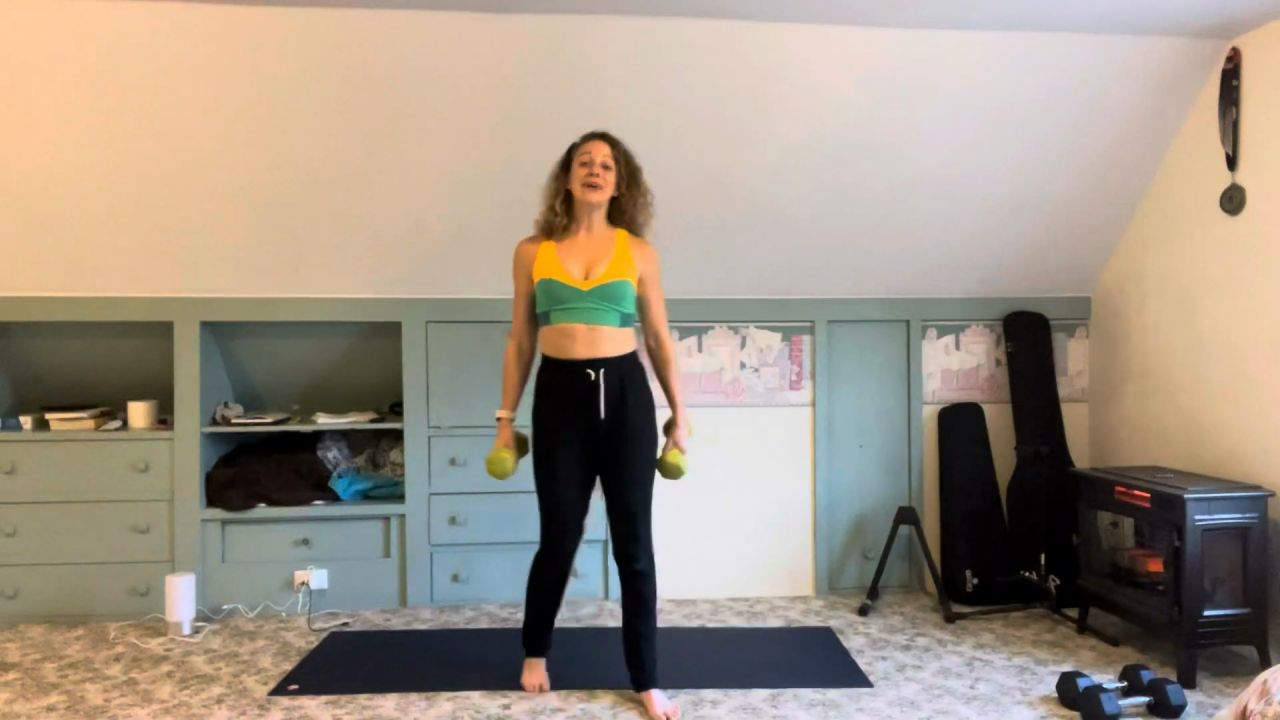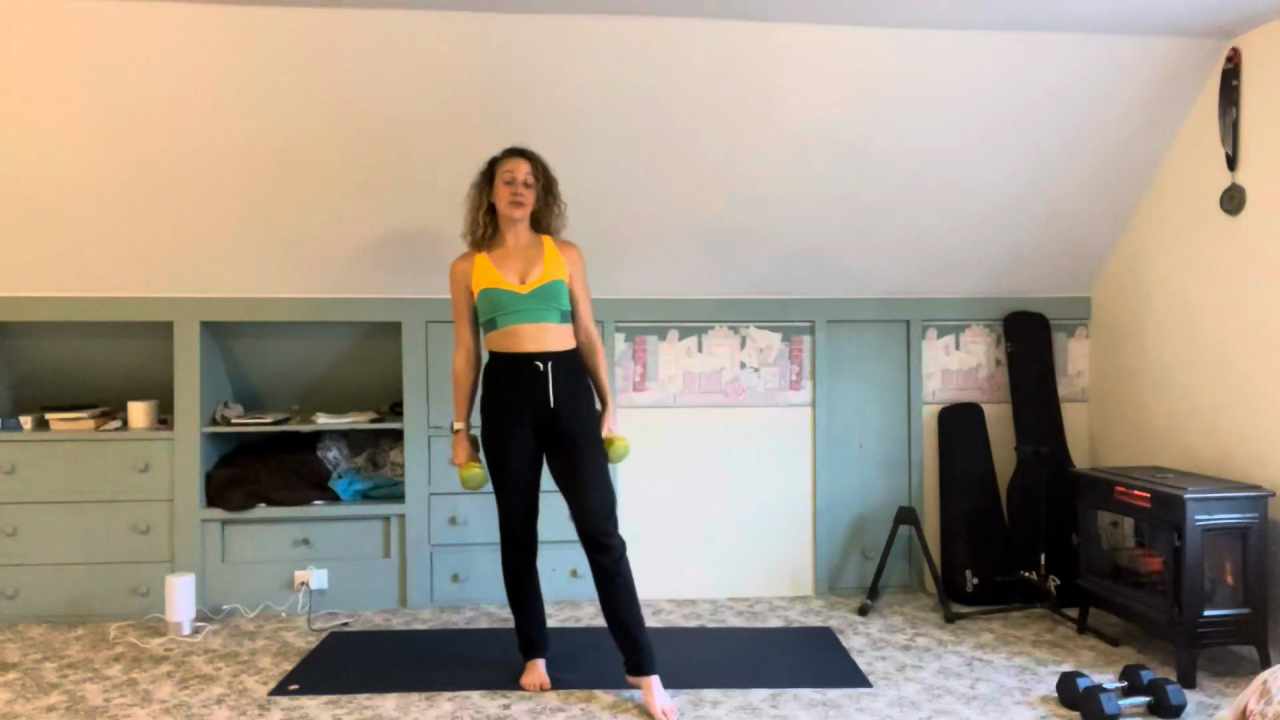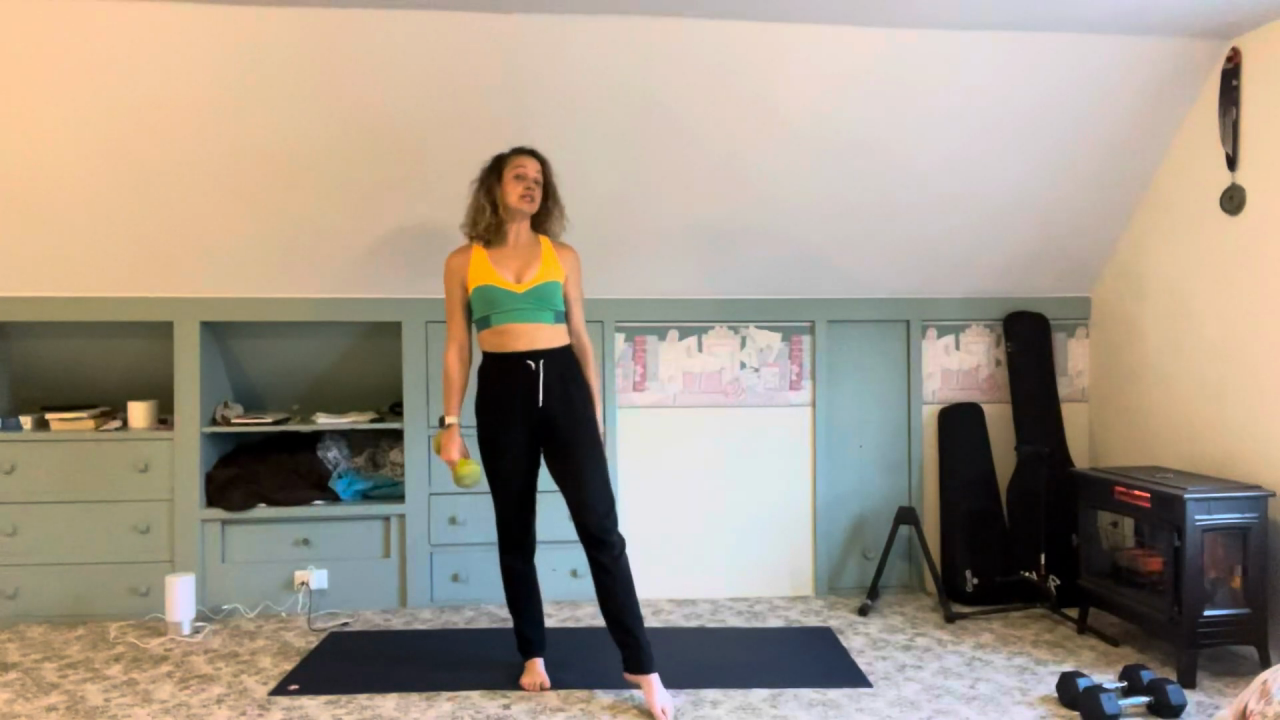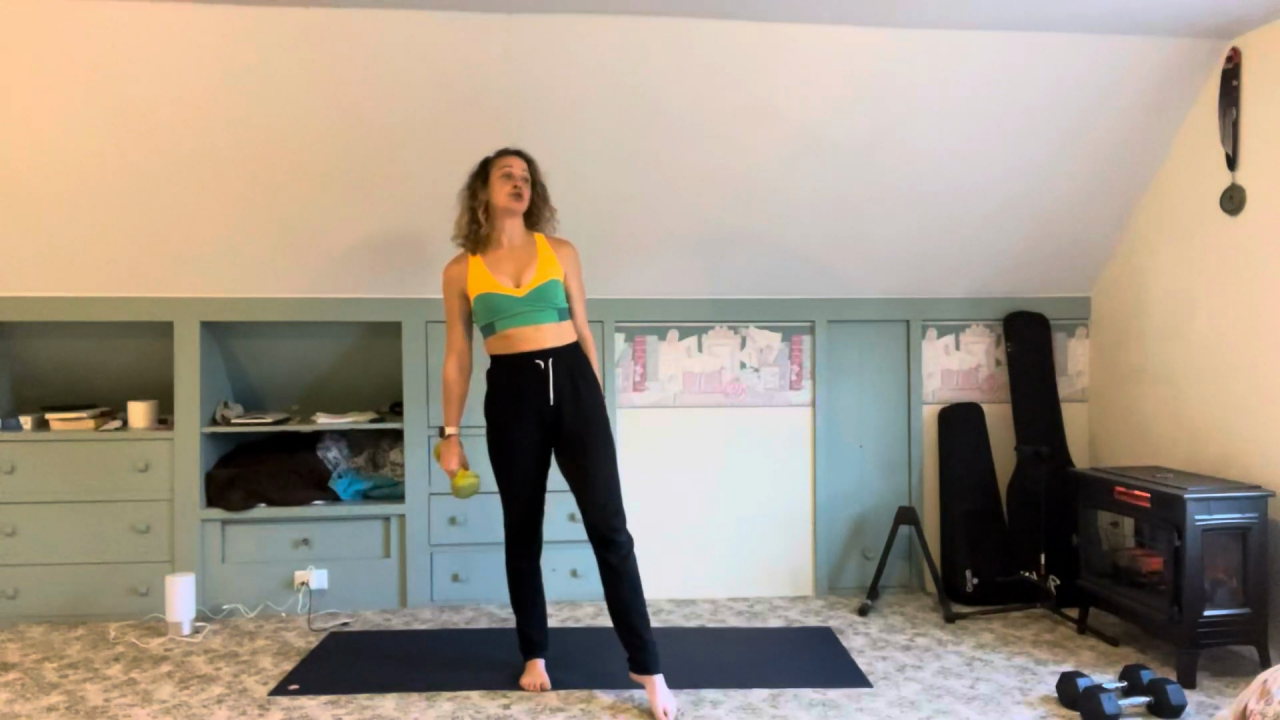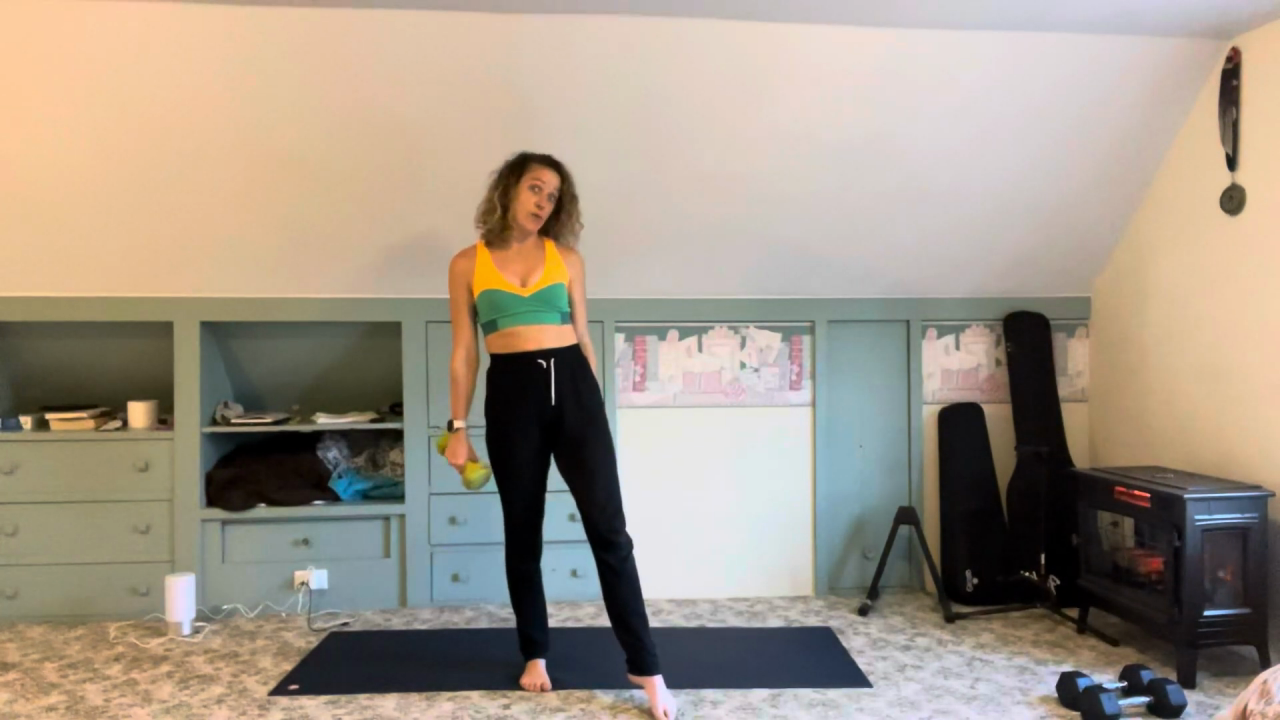
dt=1s
person 1, frame 1
left shoulder: (638, 252)
right shoulder: (532, 251)
left elbow: (659, 339)
right elbow: (521, 342)
left wrist: (678, 414)
right wrist: (506, 417)
left hip: (625, 395)
right hip: (559, 397)
left knee: (634, 544)
right knee: (559, 540)
right ankle: (535, 650)
person 1, frame 2
left shoulder: (566, 254)
right shoulder: (467, 267)
left elbow: (588, 335)
right elbow: (465, 353)
left wrist: (607, 405)
right wrist: (460, 428)
left hip: (567, 388)
right hip: (506, 393)
left knee: (600, 526)
right knee: (518, 530)
left ankle: (642, 668)
right ankle: (534, 654)
person 1, frame 3
left shoulder: (563, 255)
right shoulder: (463, 261)
left elbow: (579, 337)
right elbow: (457, 348)
left wrist: (595, 408)
right wrist: (451, 423)
left hip: (562, 387)
right hip: (501, 392)
left knee: (599, 524)
right knee: (515, 530)
left ankle: (641, 665)
right ankle: (532, 653)
person 1, frame 4
left shoulder: (561, 252)
right shoulder: (461, 269)
left elbow: (583, 333)
right elbow: (457, 357)
left wrist: (598, 399)
right wrist: (450, 433)
left hip: (572, 384)
right hip: (511, 394)
left knee: (609, 527)
right knee: (522, 531)
left ankle: (646, 666)
right ankle: (534, 654)
person 1, frame 5
left shoulder: (567, 258)
right shoulder: (468, 263)
right elbow: (464, 352)
left wrist: (596, 405)
right wrist: (457, 427)
left hip: (573, 386)
right hip: (511, 393)
left knee: (608, 529)
right knee: (522, 531)
left ankle: (645, 666)
right ankle: (535, 654)
